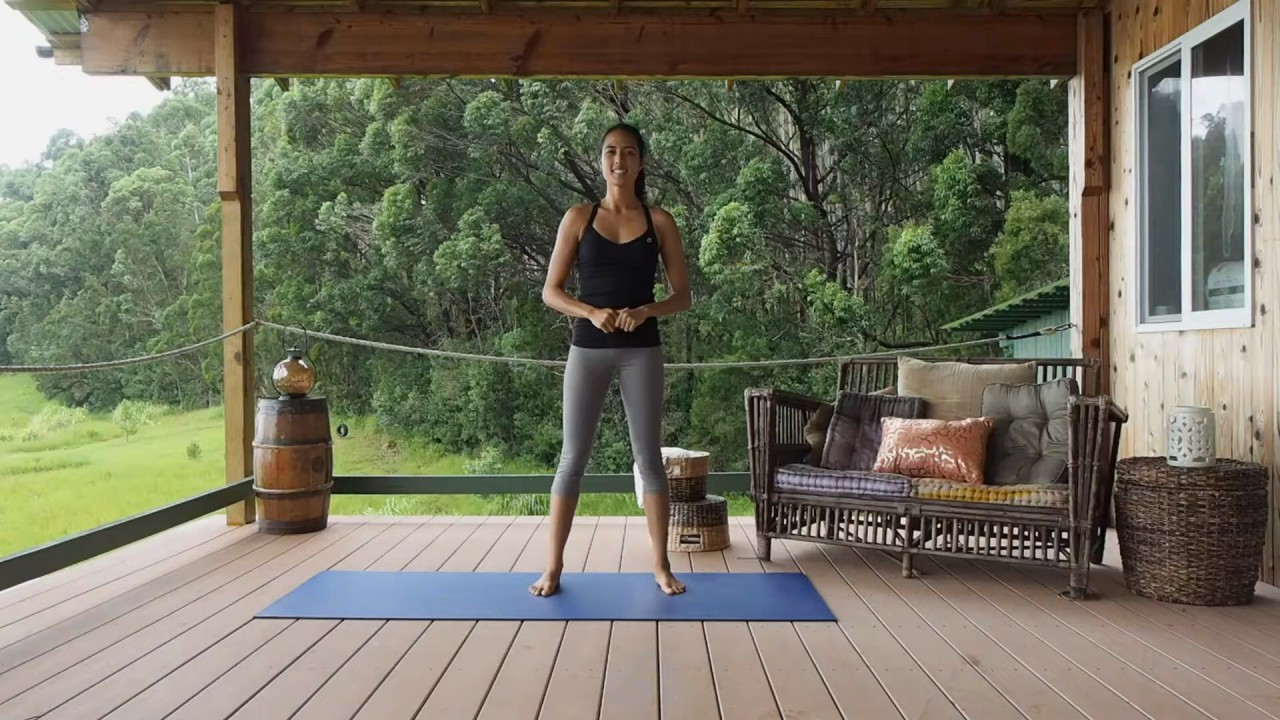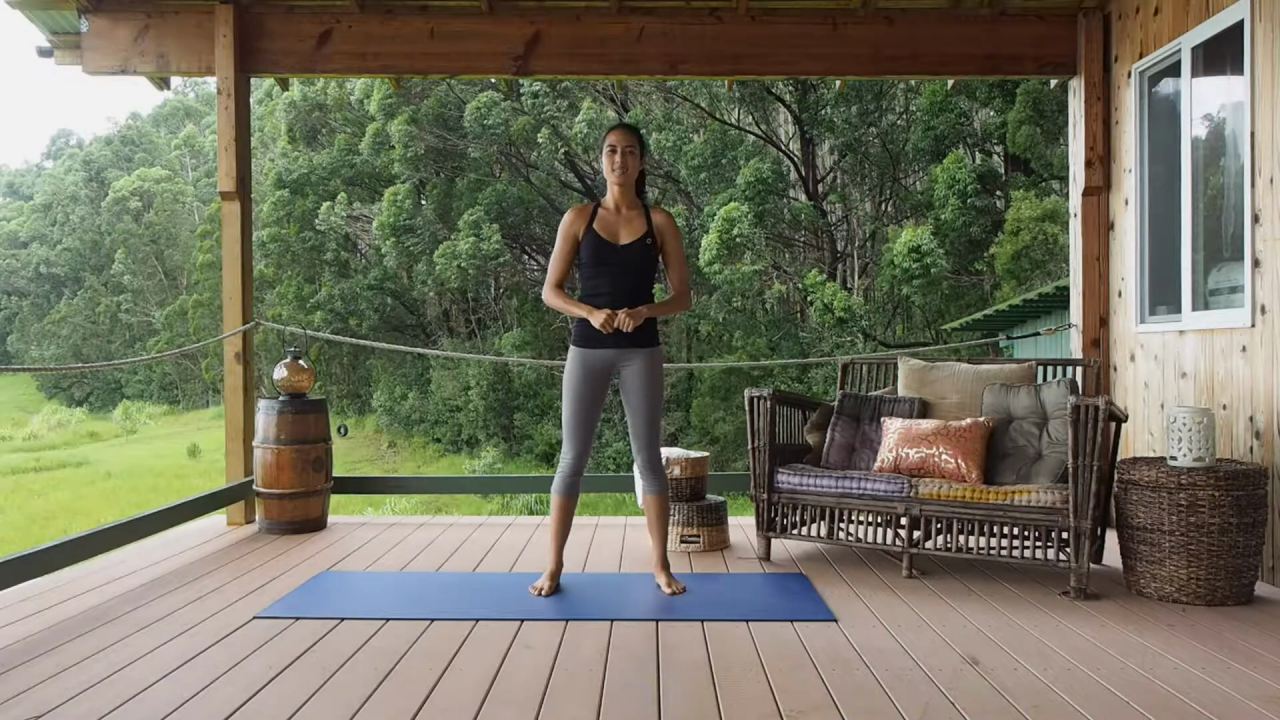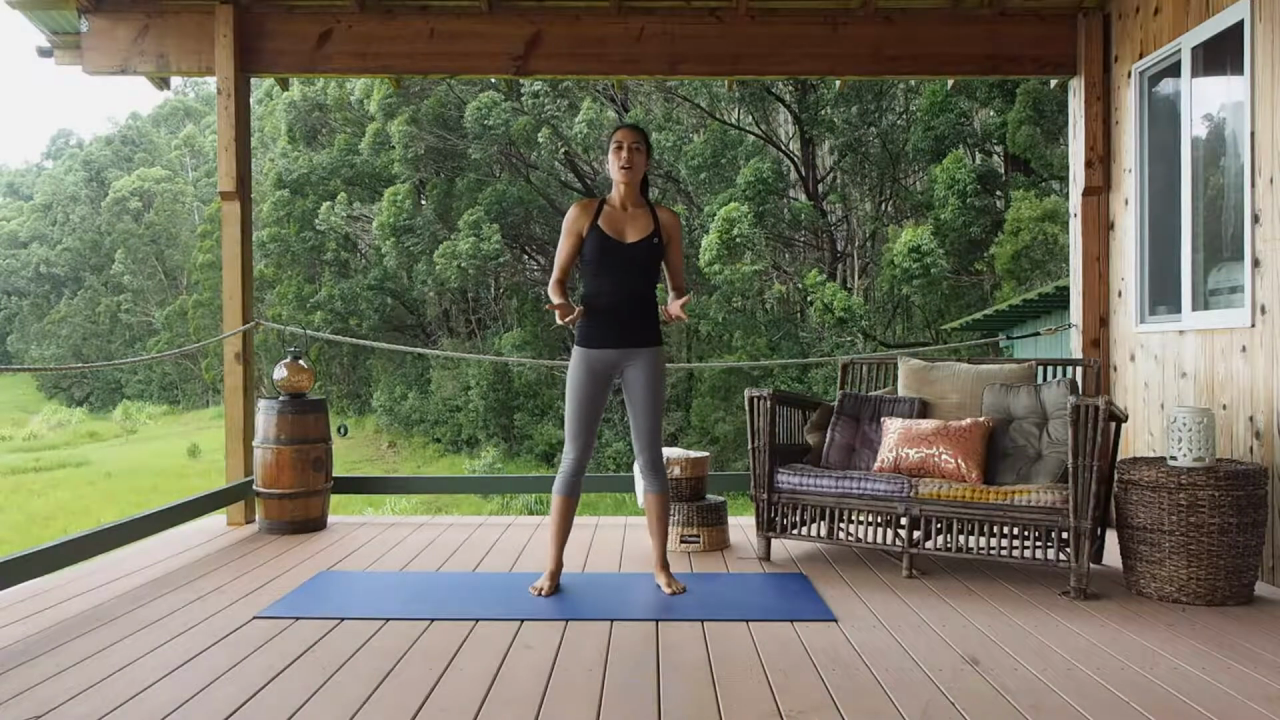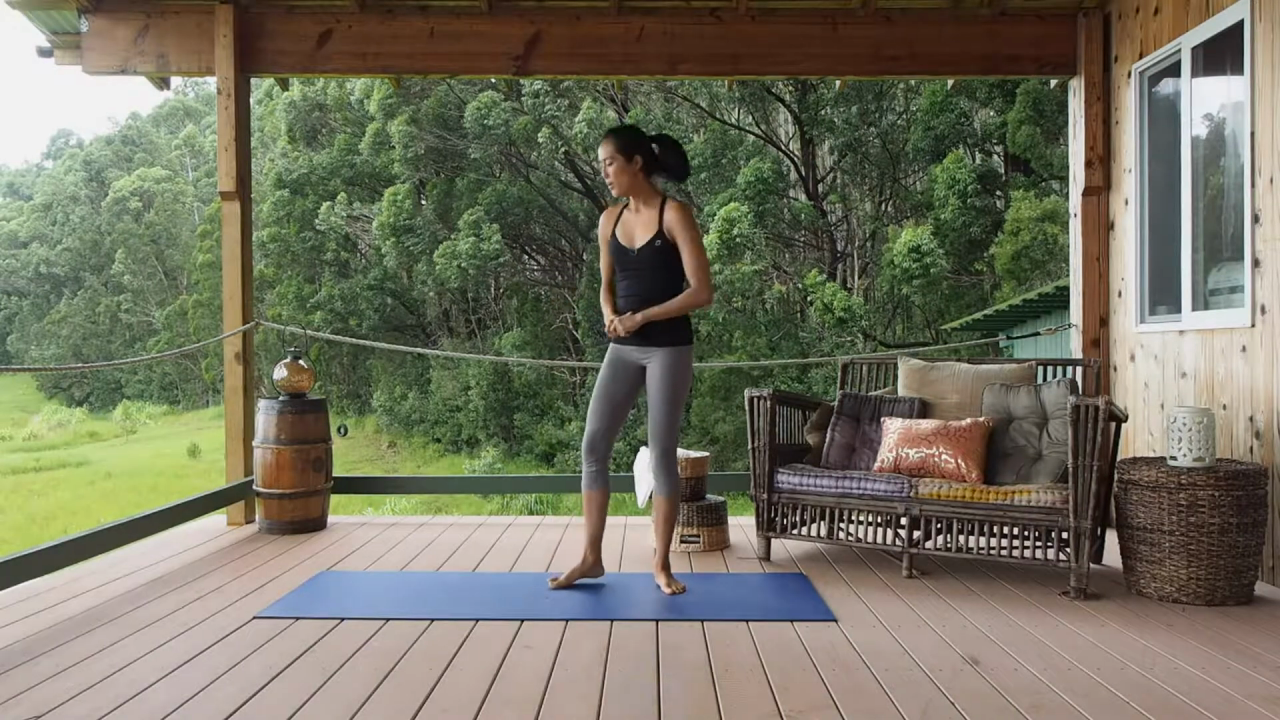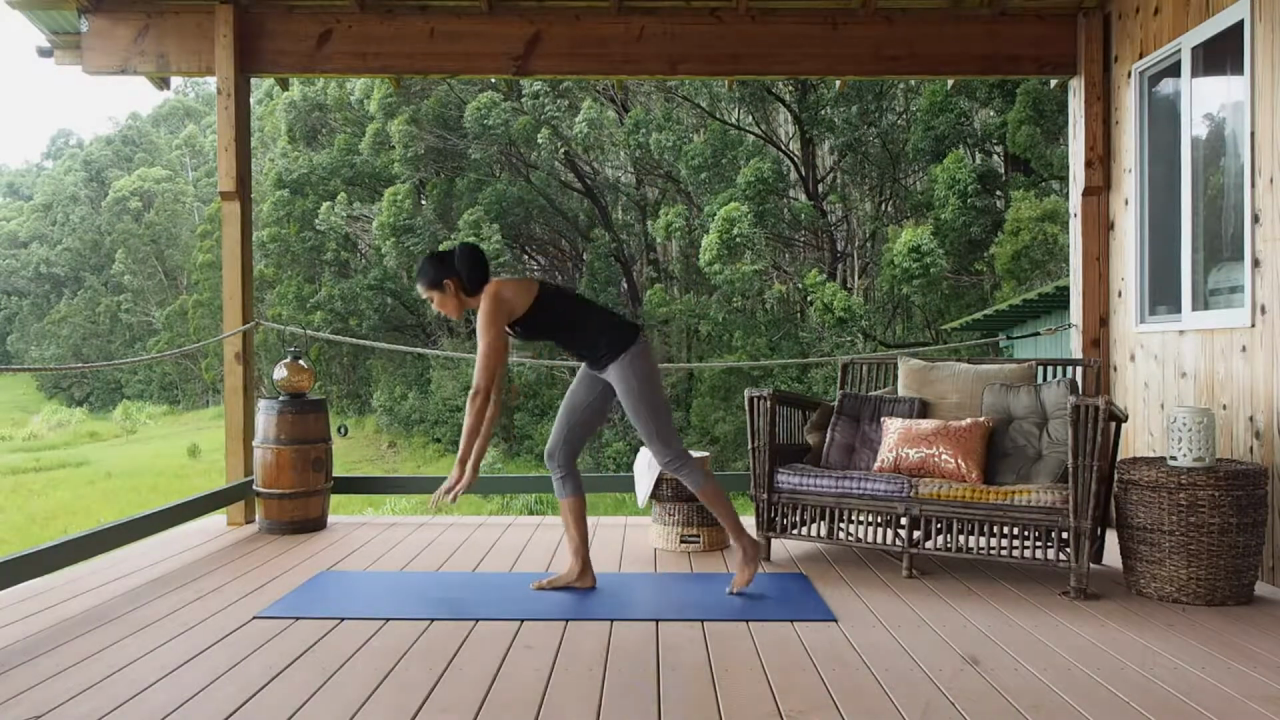
dt=1s
person 1, frame 1
left shoulder: (659, 221)
right shoulder: (578, 218)
left elbow: (682, 296)
right elbow: (551, 292)
left wrist: (645, 310)
right wrist: (591, 312)
left hip: (642, 350)
right hip: (588, 348)
left knee: (648, 456)
right knee: (573, 457)
left ankle: (661, 565)
right ankle: (553, 566)
person 1, frame 2
left shoulder: (660, 222)
right shoulder: (579, 218)
left elbow: (683, 297)
right elbow: (550, 291)
left wrist: (645, 312)
right wrist: (590, 313)
left hip: (641, 350)
right hip: (588, 349)
left knee: (648, 457)
right knee: (573, 458)
left ankle: (661, 565)
right ankle: (554, 566)
person 1, frame 3
left shoulder: (665, 221)
right shoulder: (583, 214)
left elbow: (678, 287)
right elbow: (557, 281)
left wrist: (677, 306)
right wrist: (561, 306)
left hip: (644, 349)
right hip: (591, 348)
left knee: (650, 456)
right knee: (574, 456)
left ankle: (660, 565)
right ankle: (554, 565)
person 1, frame 4
left shoulder: (675, 214)
right shoulder: (609, 220)
left elbow: (702, 292)
left wrist: (640, 318)
right wrist: (614, 320)
left hip: (669, 349)
right hip: (624, 348)
left knee: (661, 455)
right knee: (593, 445)
left ankle: (662, 565)
right ankle: (591, 558)
person 1, frame 5
left shoulder: (494, 299)
right shoulder: (492, 312)
left elbow: (479, 391)
right elbow: (491, 395)
left wrist: (460, 467)
right wrist: (472, 465)
left hip: (624, 353)
right hip: (599, 362)
left knee: (672, 458)
right knee: (558, 456)
left ankle: (744, 545)
right ankle: (580, 569)
